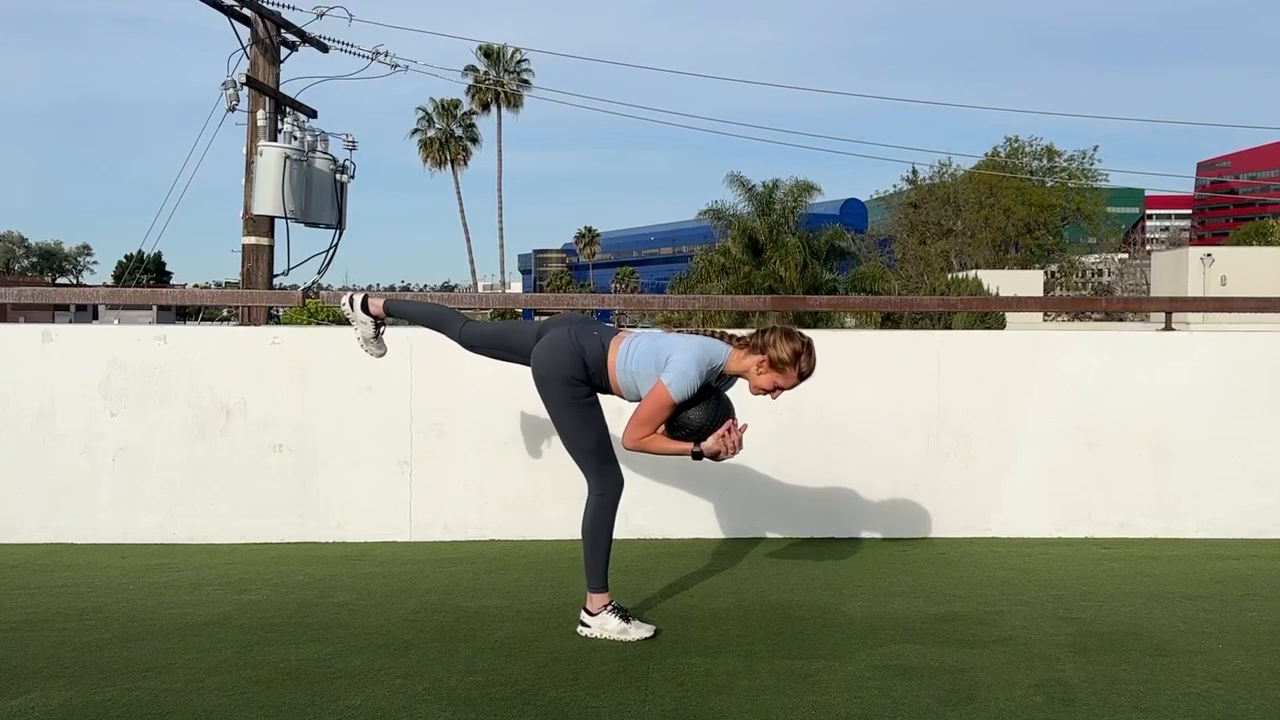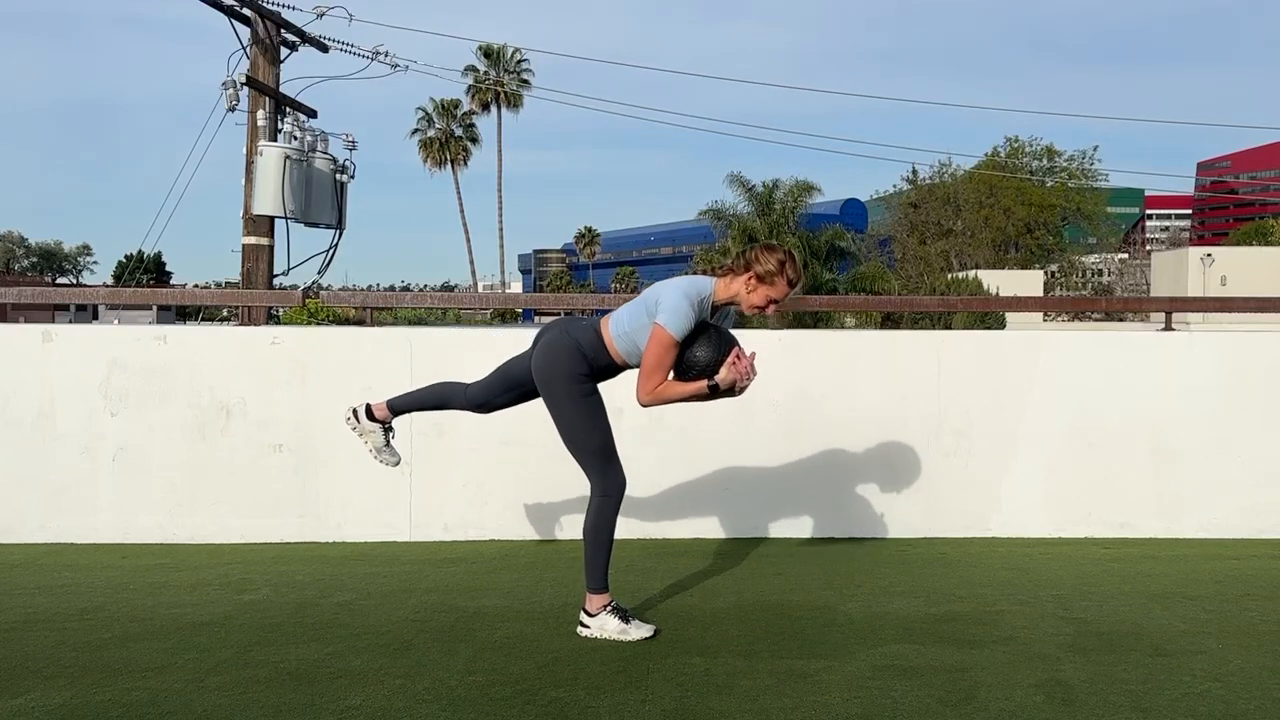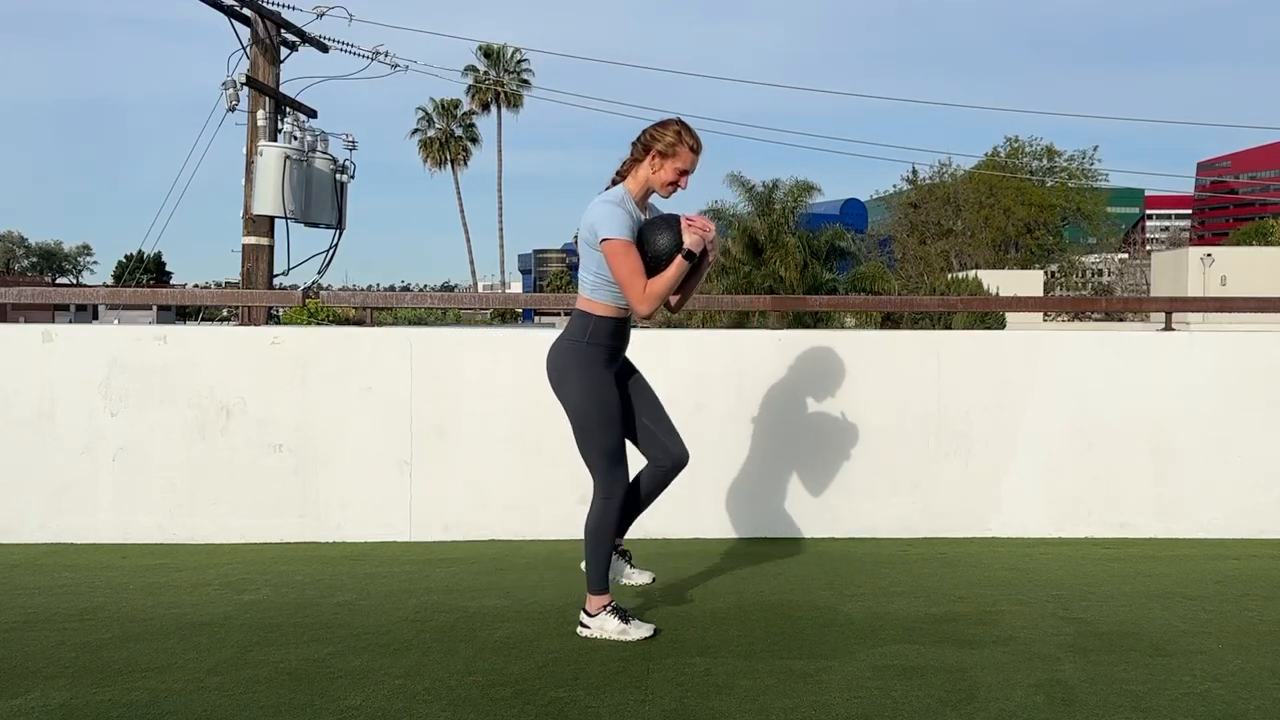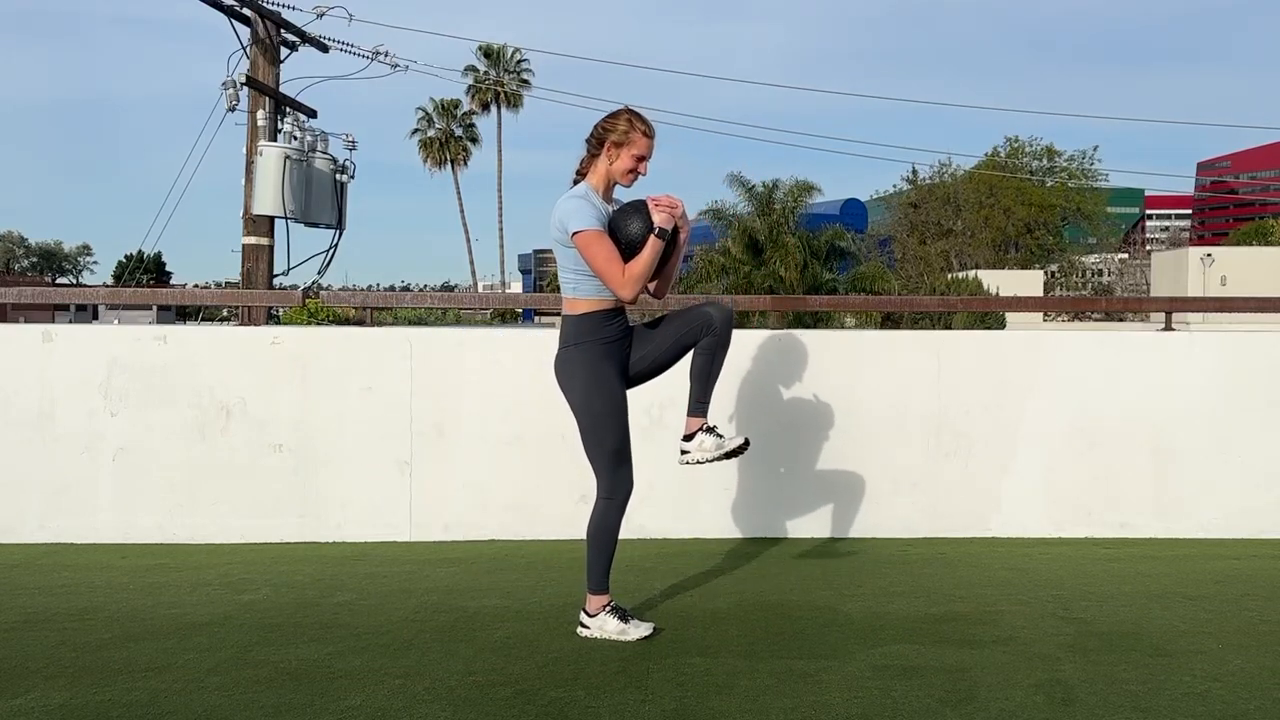
dt=0.5s
person 1, frame 1
left shoulder: (724, 364)
right shoulder: (693, 367)
right elbow: (635, 437)
left wrist: (714, 440)
right wrist: (700, 449)
left hip: (574, 335)
right hip: (563, 363)
left knee: (469, 333)
right knee: (606, 483)
left ankle: (374, 308)
right ankle: (597, 610)
person 1, frame 2
left shoulder: (719, 310)
right shoulder: (685, 299)
left elbow: (681, 385)
right elbow: (648, 392)
left wrist: (727, 383)
right wrist: (715, 382)
left hip: (564, 345)
right hip: (565, 366)
left knee: (479, 396)
right knee: (608, 487)
left ankle: (377, 413)
right ankle: (595, 612)
person 1, frame 3
left shoulder: (646, 211)
right shoulder: (610, 210)
left elbow: (673, 302)
right elbow: (644, 303)
left wrist: (697, 255)
right wrist: (690, 253)
left hip: (608, 356)
right hip: (581, 356)
left knee: (671, 456)
right knee: (611, 481)
left ankle: (608, 551)
right ankle: (596, 611)
person 1, frame 4
left shoulder: (615, 207)
right shoulder: (576, 207)
left elbow: (658, 289)
right elbow: (627, 286)
left wrist: (678, 238)
right wrist: (660, 230)
left hip: (621, 344)
right hip: (587, 353)
left knee: (715, 317)
right knee: (615, 483)
left ankle: (695, 432)
right ankle: (596, 611)
